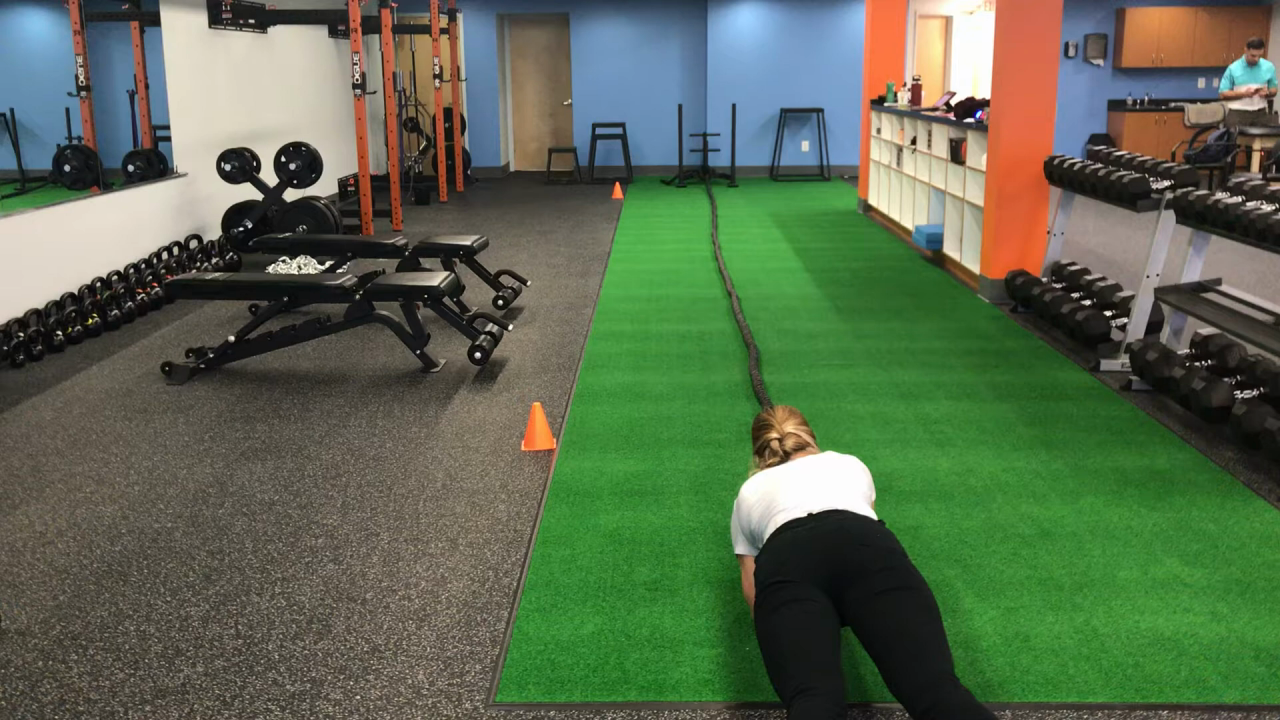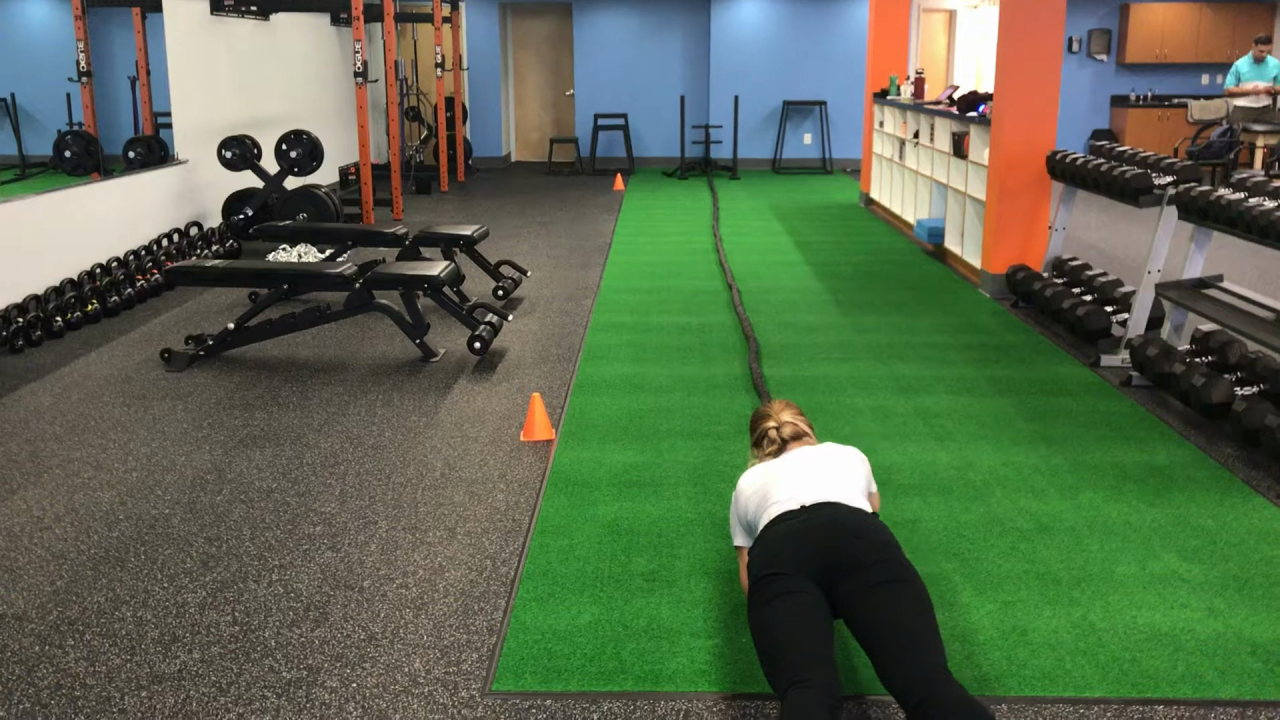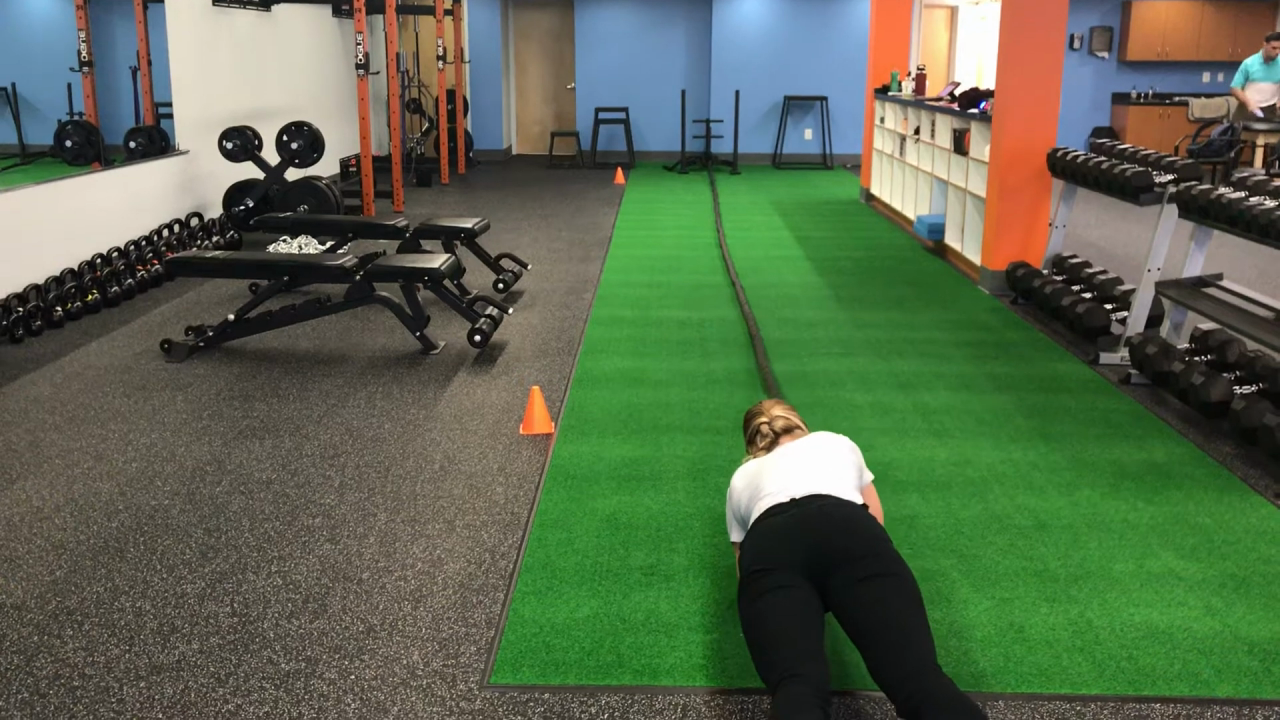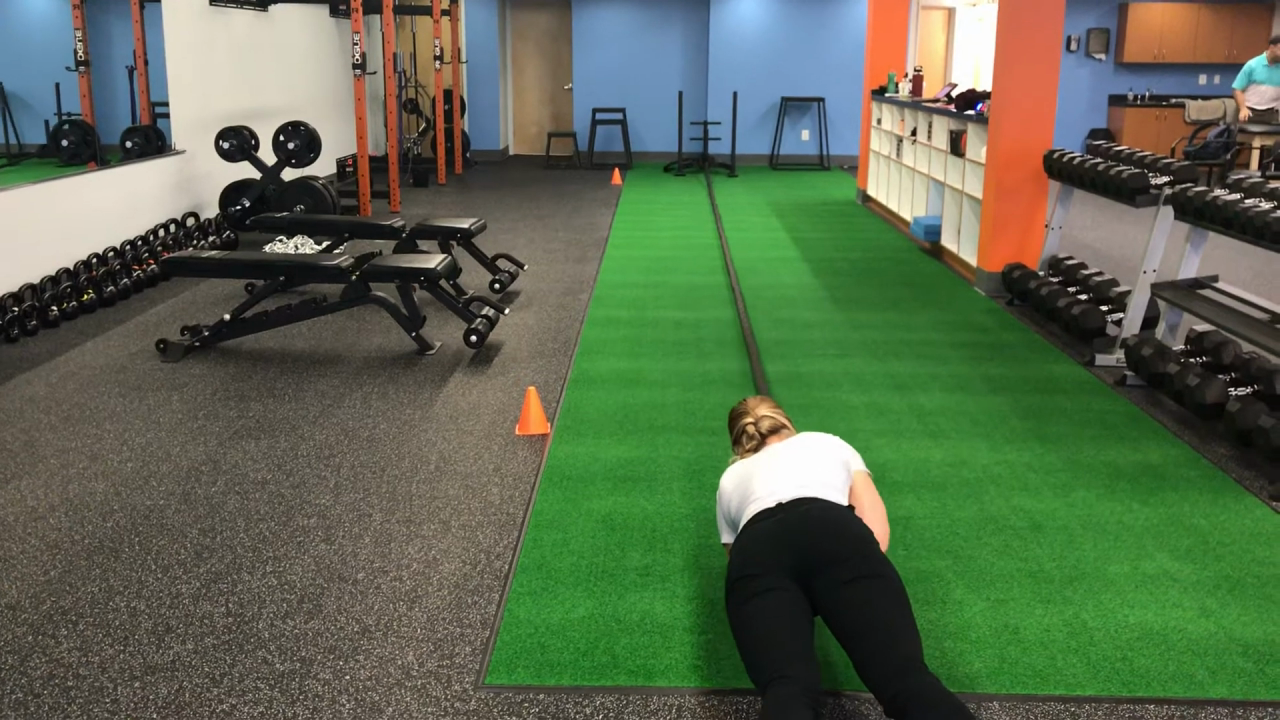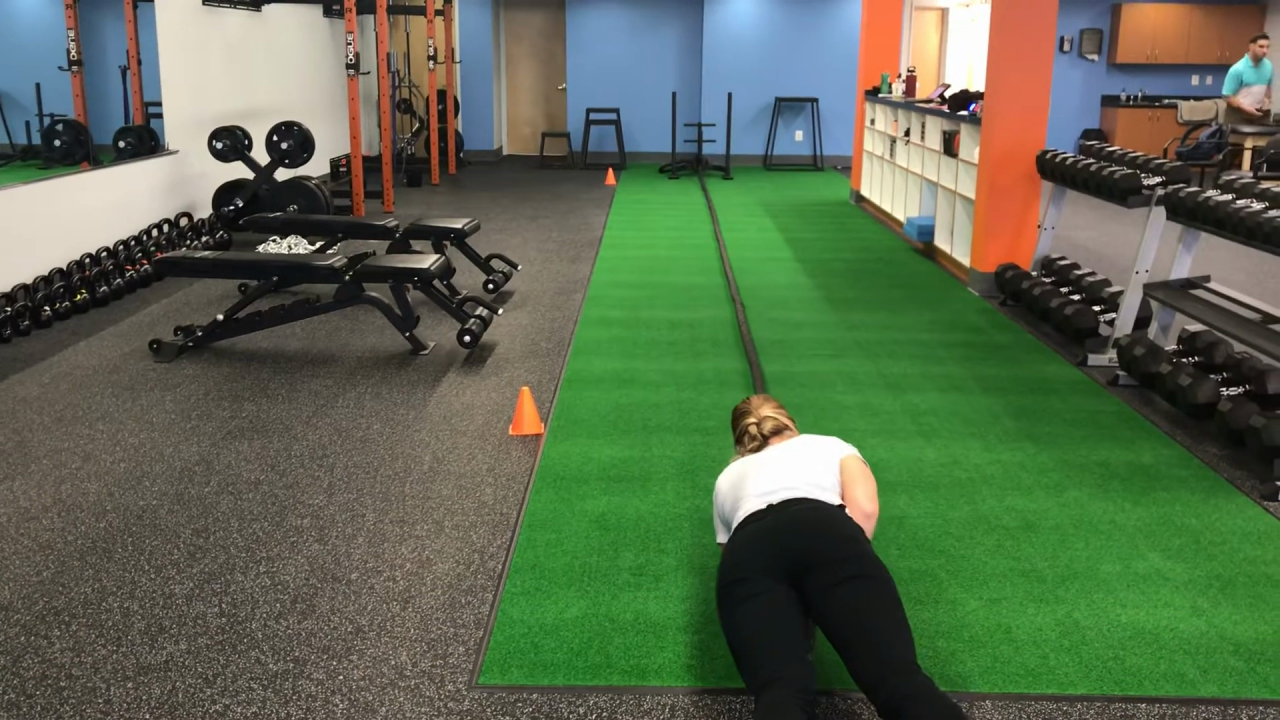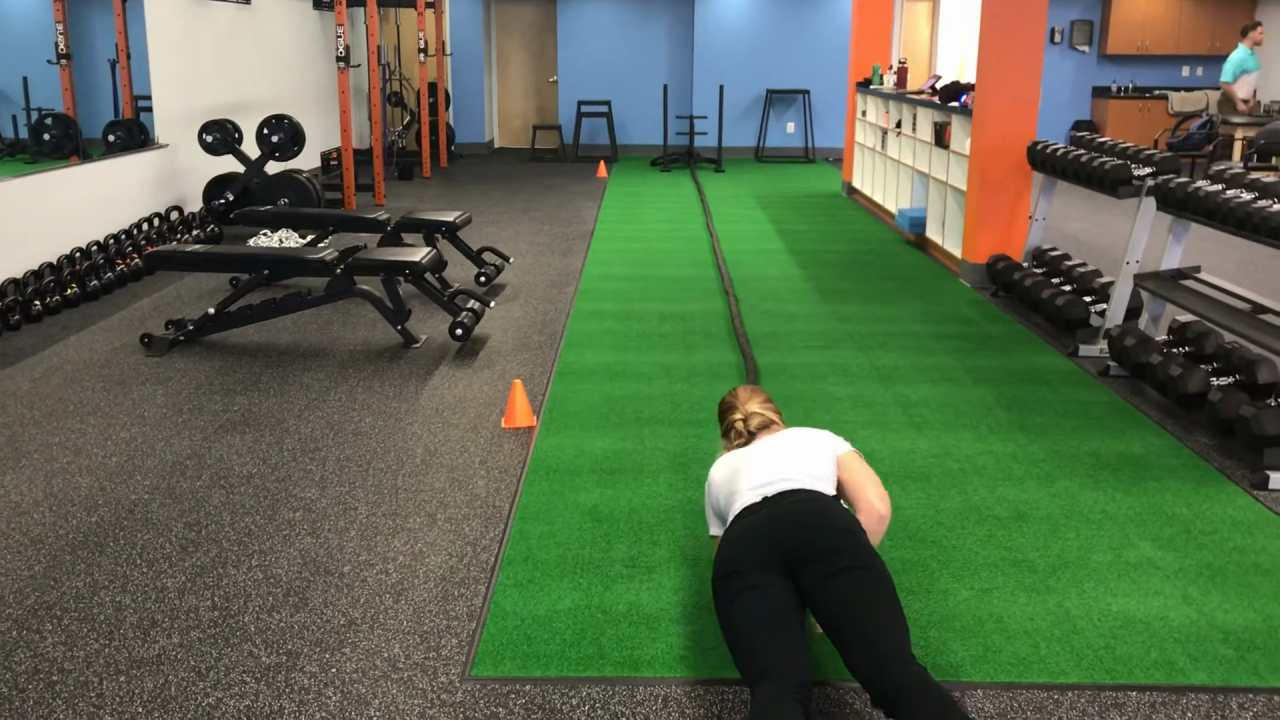
dt=0.4s
person 1, frame 1
left shoulder: (749, 492)
right shoulder: (849, 463)
left elbow: (753, 590)
left hip: (785, 563)
right hip: (867, 545)
right knee: (935, 688)
person 1, frame 2
left shoulder: (747, 482)
right shoulder: (847, 454)
left elbow: (749, 573)
left hip: (778, 554)
right hip: (858, 539)
right knee: (928, 682)
person 1, frame 3
left shoulder: (741, 477)
right shoulder: (837, 442)
right elbow: (874, 519)
left hip: (768, 547)
right hip: (848, 532)
left knee: (798, 692)
right knee: (919, 678)
person 1, frame 4
left shoulder: (730, 478)
right shoulder: (830, 444)
right elbow: (878, 535)
left hip: (758, 551)
right hip: (837, 535)
left knee: (788, 692)
right knee: (907, 679)
person 1, frame 5
left shoulder: (728, 477)
right shoulder: (832, 446)
right elbow: (864, 506)
right wrist: (830, 605)
left hip: (748, 554)
right hip: (827, 534)
right knee: (900, 680)
person 1, frame 6
left shoulder: (719, 470)
right shoulder: (820, 438)
right elbow: (876, 508)
left hip: (745, 545)
right hip: (824, 526)
left knee: (778, 688)
right knee: (896, 671)
